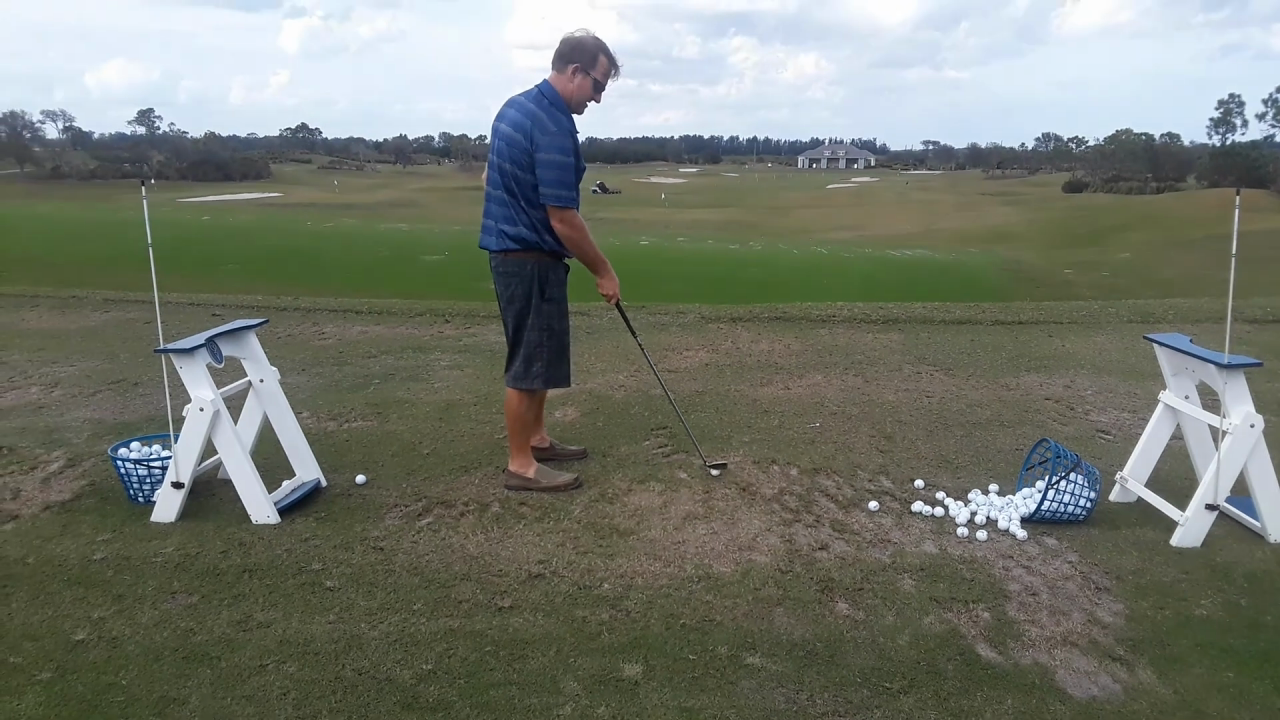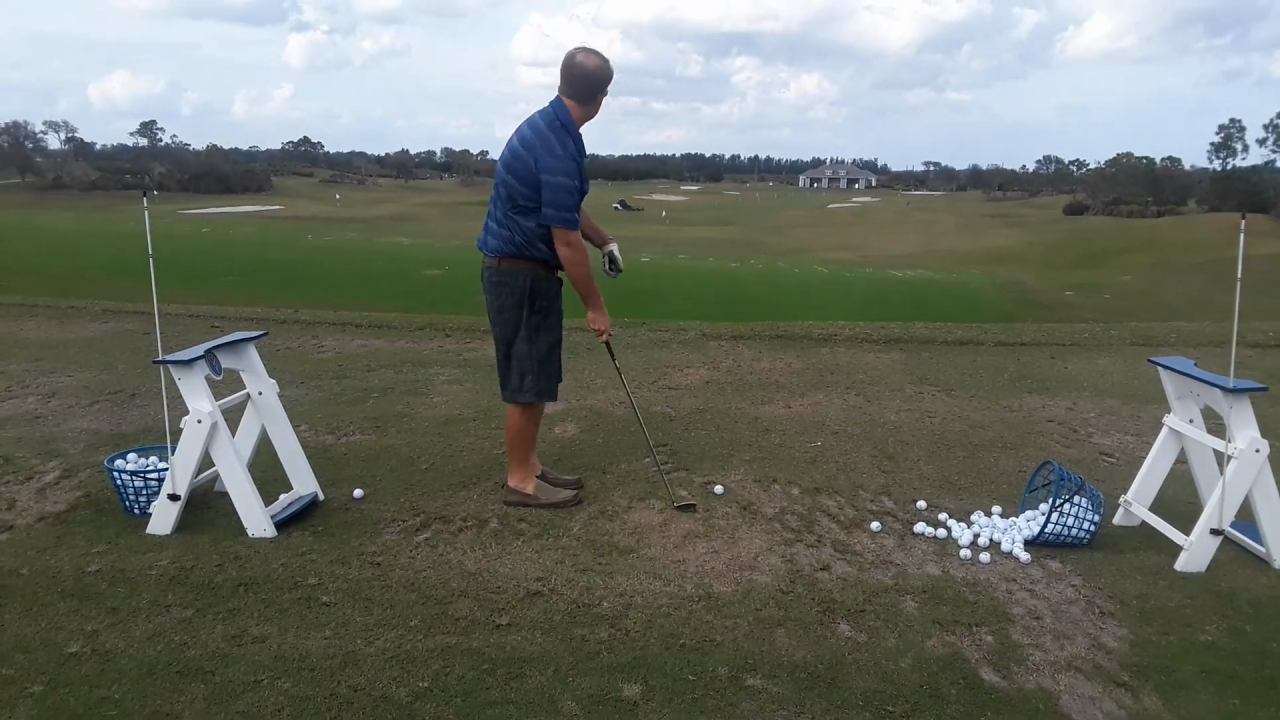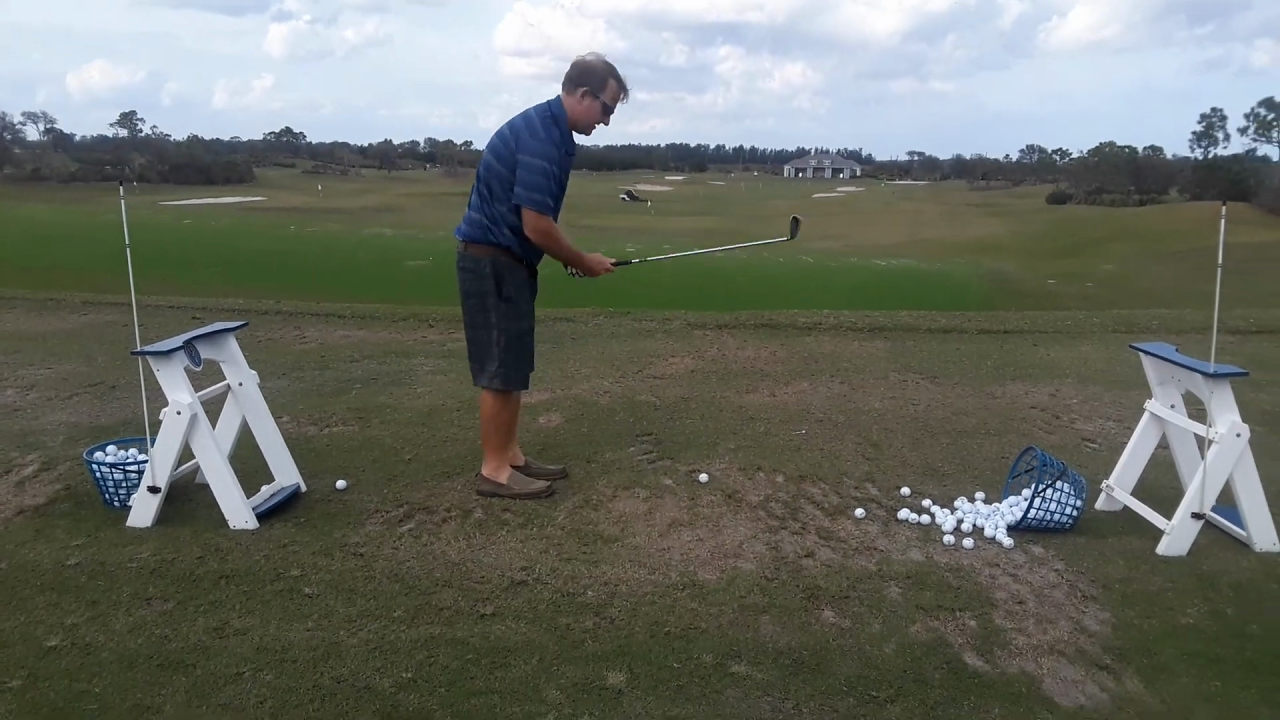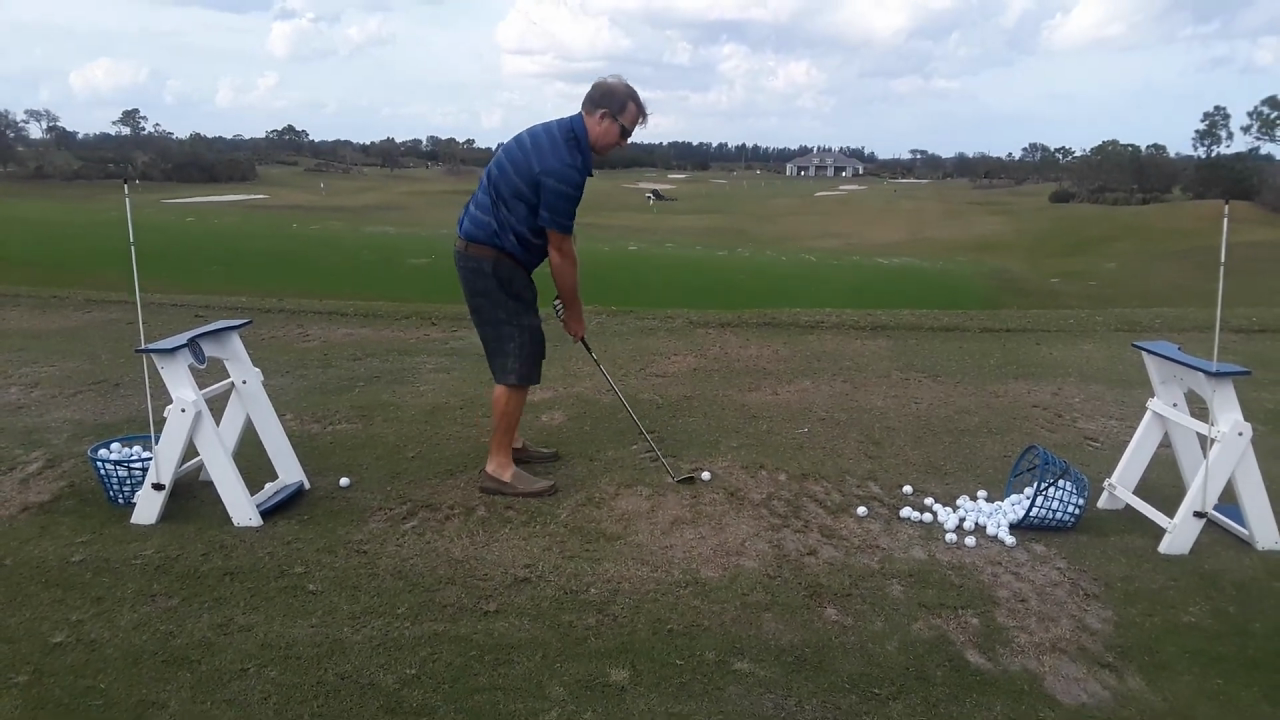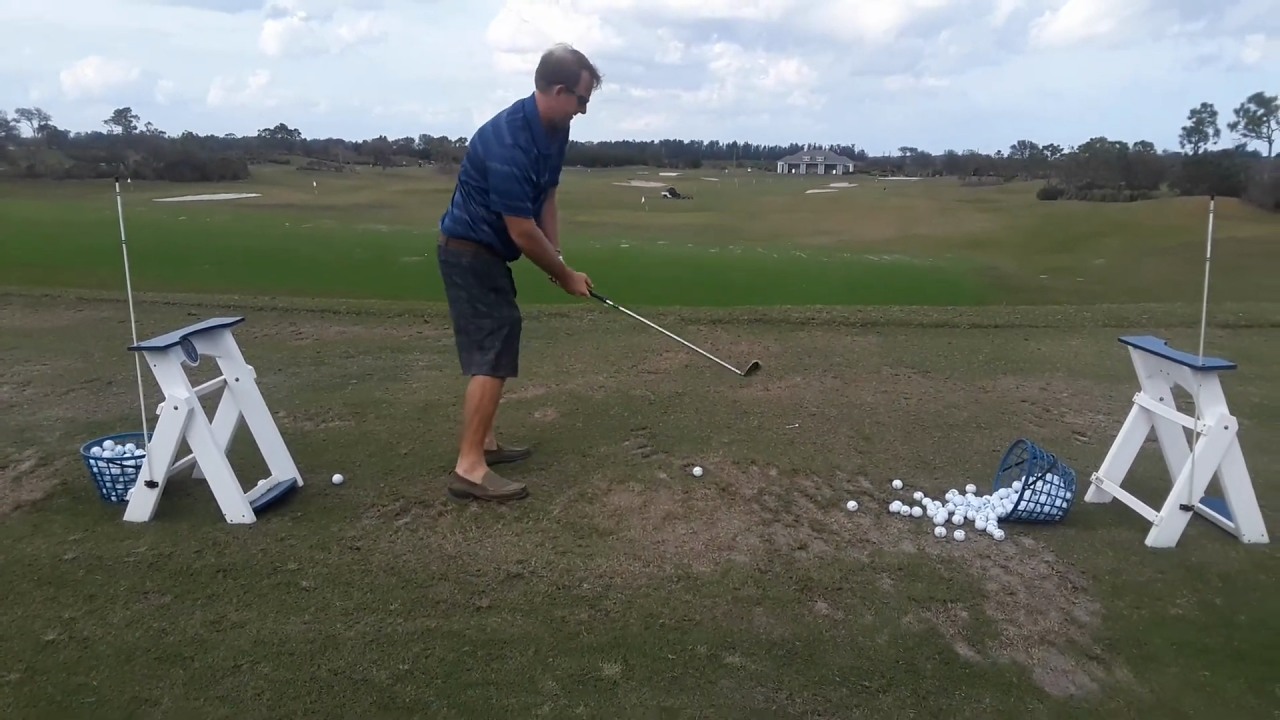
dt=1s
person 1, frame 1
left shoulder: (515, 106)
right shoulder: (553, 127)
left elbow: (492, 178)
right elbow: (563, 219)
right wrist: (602, 271)
left hip: (511, 249)
right hip: (531, 259)
left knee: (536, 355)
right knee: (530, 362)
left ankle: (537, 439)
right ankle: (520, 464)
person 1, frame 2
left shoulder: (546, 126)
right shoulder: (558, 148)
right elbow: (566, 242)
left wrist: (606, 241)
right wrist: (594, 306)
left hip: (519, 267)
right hip: (521, 273)
left knee: (535, 376)
right knee: (527, 378)
left ankle: (529, 465)
right ankle: (519, 481)
person 1, frame 3
left shoulder: (548, 128)
right shoulder: (542, 138)
right elbow: (537, 226)
left wrist: (572, 258)
right wrist: (584, 263)
left hip: (504, 261)
right hip: (492, 262)
left knee: (512, 365)
right knee: (501, 368)
left ankle: (510, 455)
right ankle: (493, 470)
person 1, frame 4
left shoulder: (564, 140)
right shoulder: (562, 161)
left elbow: (559, 233)
right elbow: (560, 250)
left wrist: (568, 301)
right wrist: (573, 311)
left hip: (500, 254)
right hip: (490, 258)
left knee: (522, 355)
right knee: (518, 361)
left ankle: (510, 442)
right ankle: (499, 467)
person 1, frame 5
left shoulder: (552, 130)
right shoulder: (509, 144)
left elbow: (547, 197)
right elbow: (521, 232)
left wrist: (557, 257)
right wrist: (565, 276)
left hip: (484, 251)
right hip: (469, 252)
left knee: (496, 347)
right knee: (491, 353)
left ankle: (483, 441)
right ankle: (469, 468)
